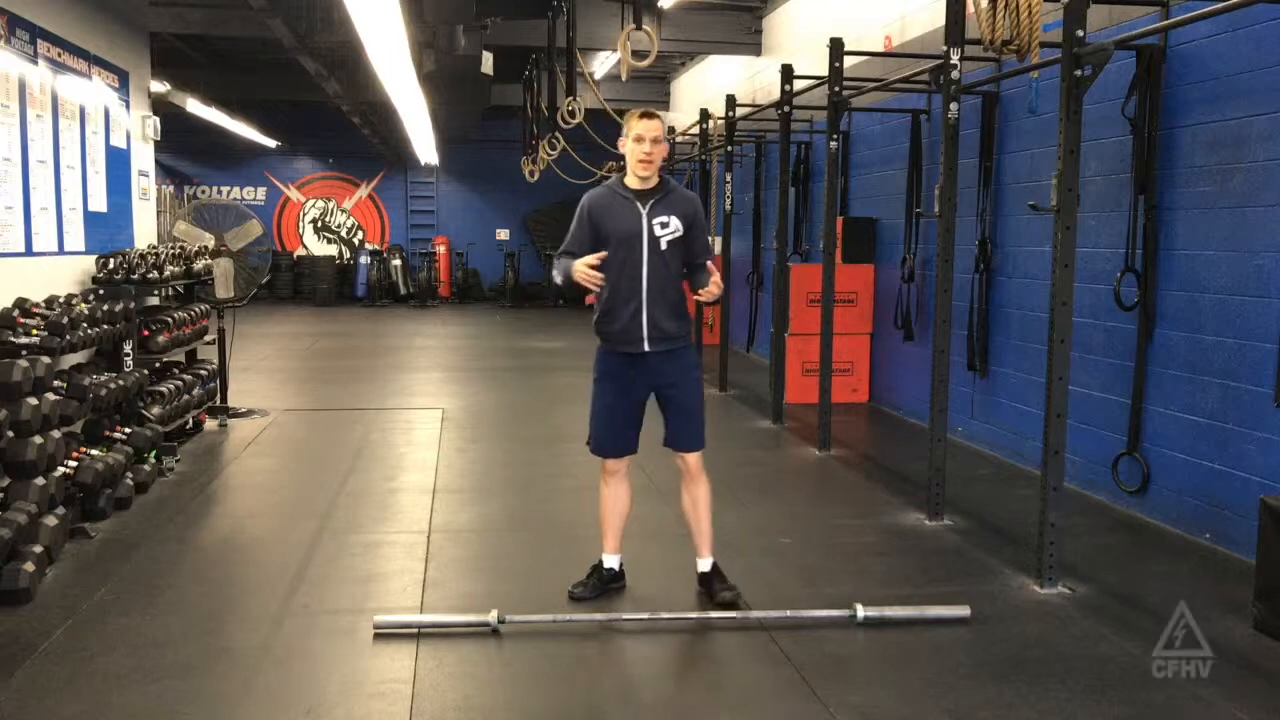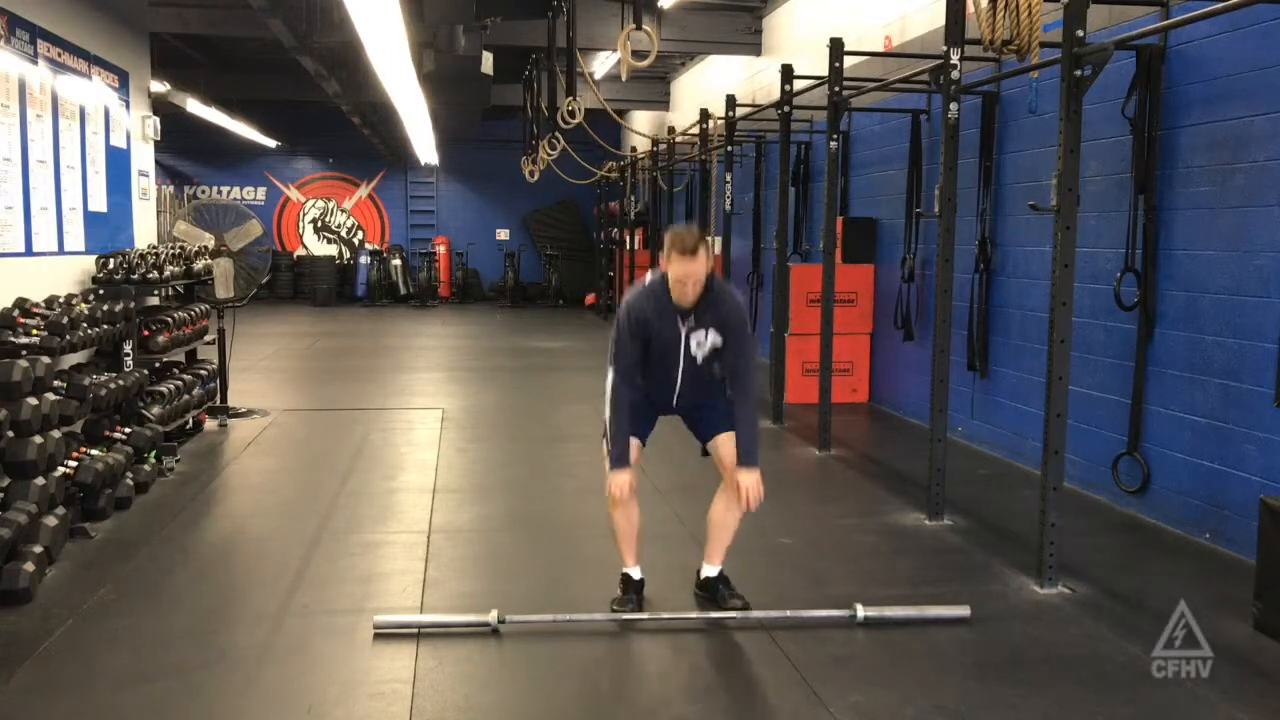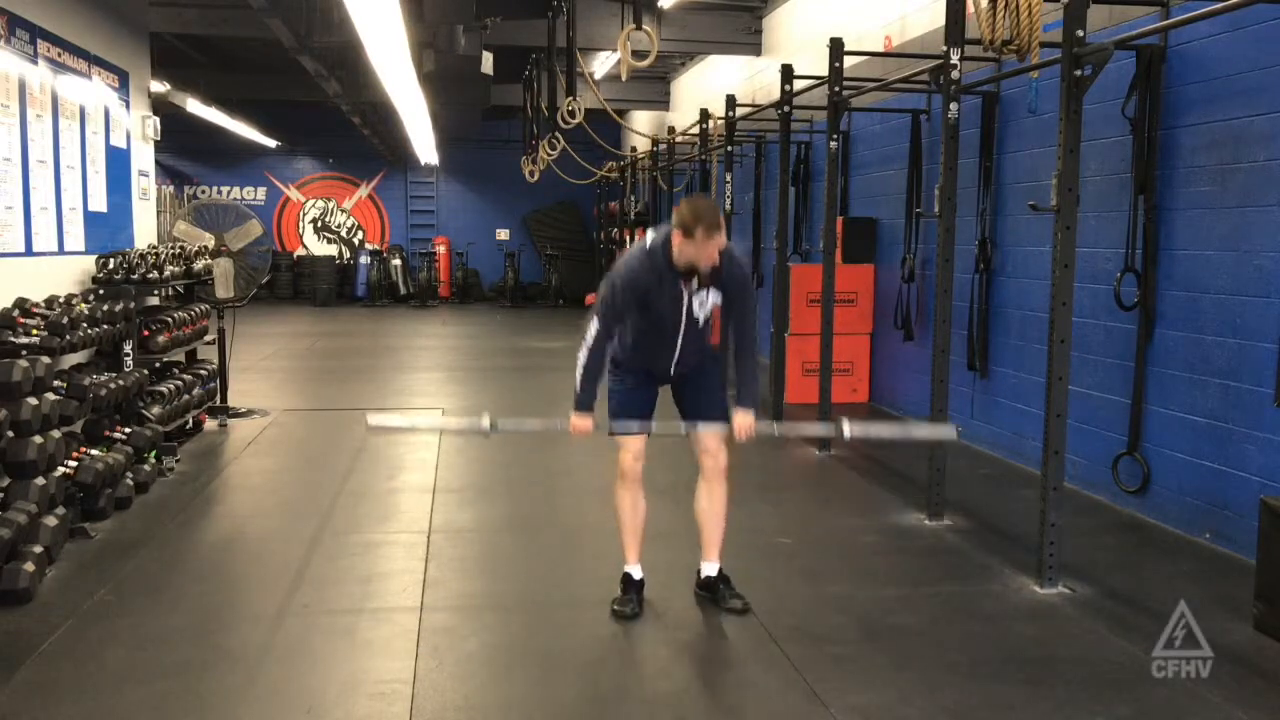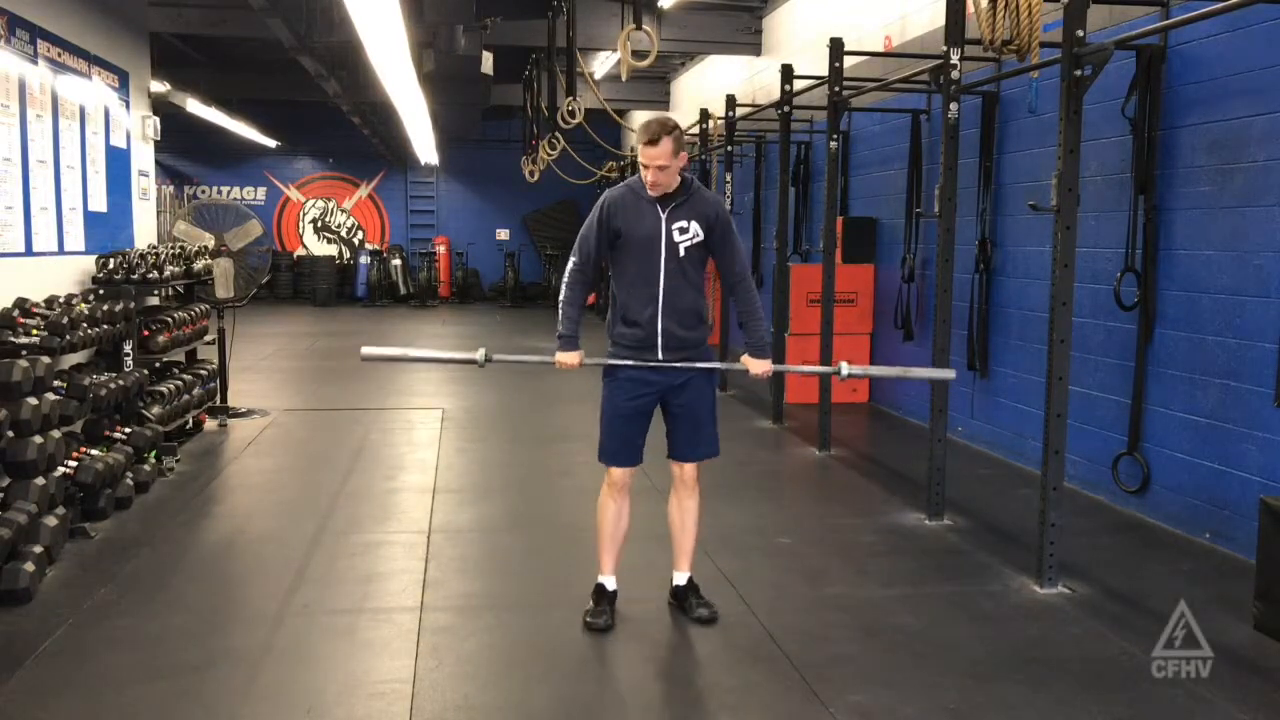
dt=1s
person 1, frame 1
left shoulder: (685, 204)
right shoulder: (597, 203)
left elbow: (701, 265)
right elbow: (566, 261)
left wrist: (711, 284)
right wrist: (573, 269)
left hip: (676, 353)
right hip: (618, 355)
left knee: (691, 463)
right knee: (613, 465)
left ankle: (707, 569)
right ankle: (609, 566)
person 1, frame 2
left shoulder: (729, 306)
right shoulder: (639, 305)
left elbow: (743, 383)
right elbow: (621, 380)
left wrist: (749, 461)
right wrist: (618, 461)
left hip: (703, 390)
right hip: (644, 391)
left knee: (738, 473)
right knee: (621, 483)
left ankle: (710, 576)
right ankle: (632, 578)
person 1, frame 3
left shoulder: (731, 268)
right shoulder: (637, 266)
left elbow: (745, 335)
right elbow: (599, 331)
left wrist: (746, 403)
right wrist: (583, 406)
left hip: (697, 363)
right hip: (634, 365)
left knee: (715, 460)
right knee: (630, 465)
left ankle: (710, 575)
right ankle: (633, 576)
person 1, frame 4
left shoulder: (708, 208)
right shoulder: (615, 204)
left elbow: (738, 280)
right elbow: (578, 272)
left wrist: (758, 347)
right wrist: (567, 339)
left hip: (691, 363)
right hip: (628, 361)
left knee: (686, 474)
right knee: (618, 477)
left ankle: (682, 583)
right ankle: (605, 587)
